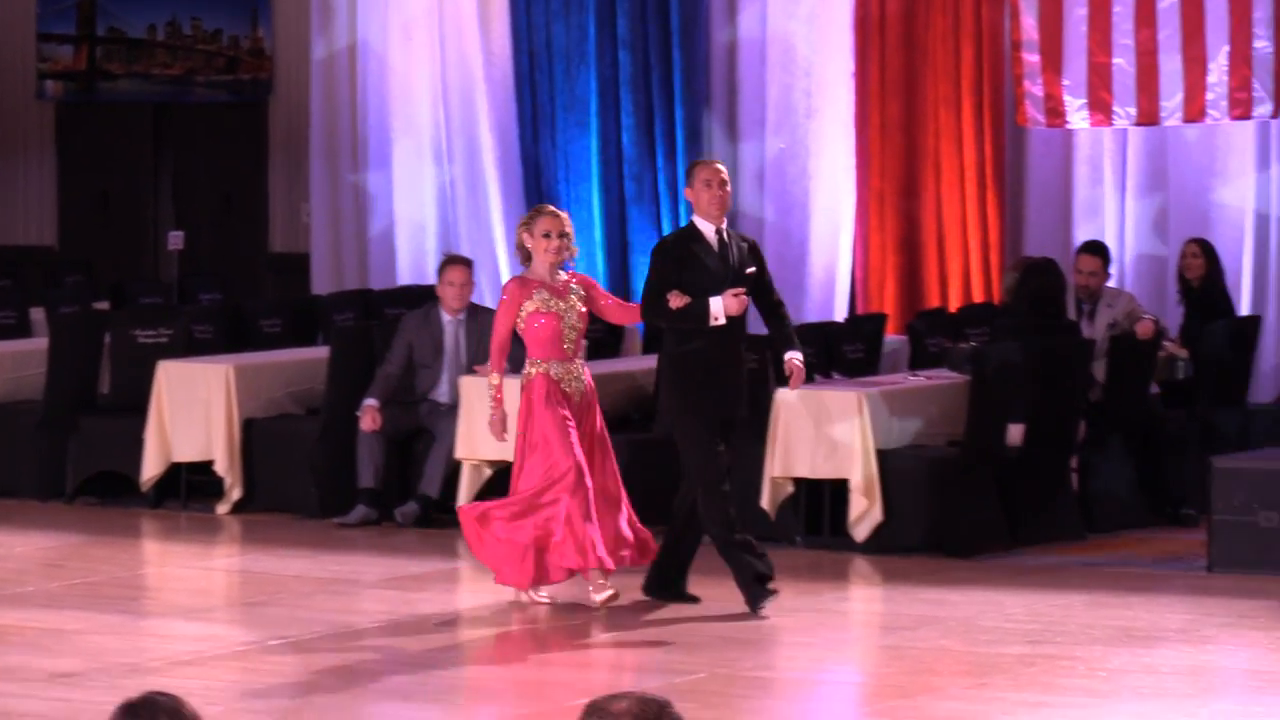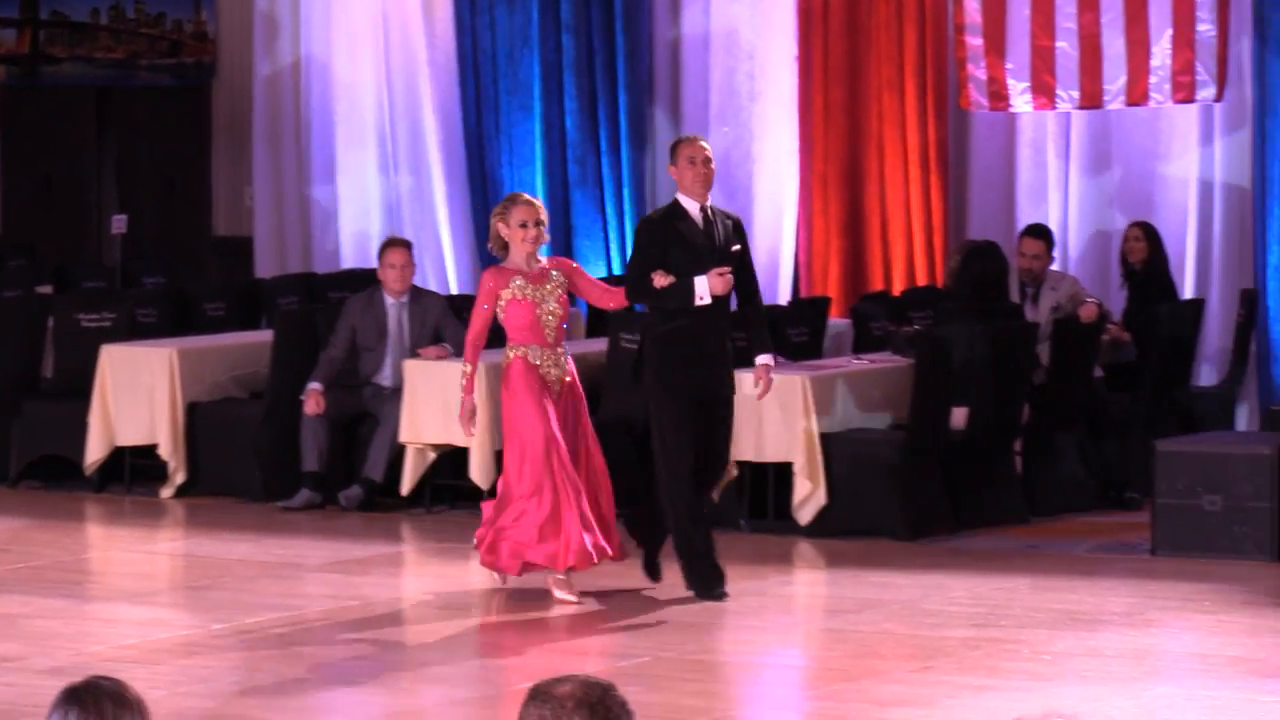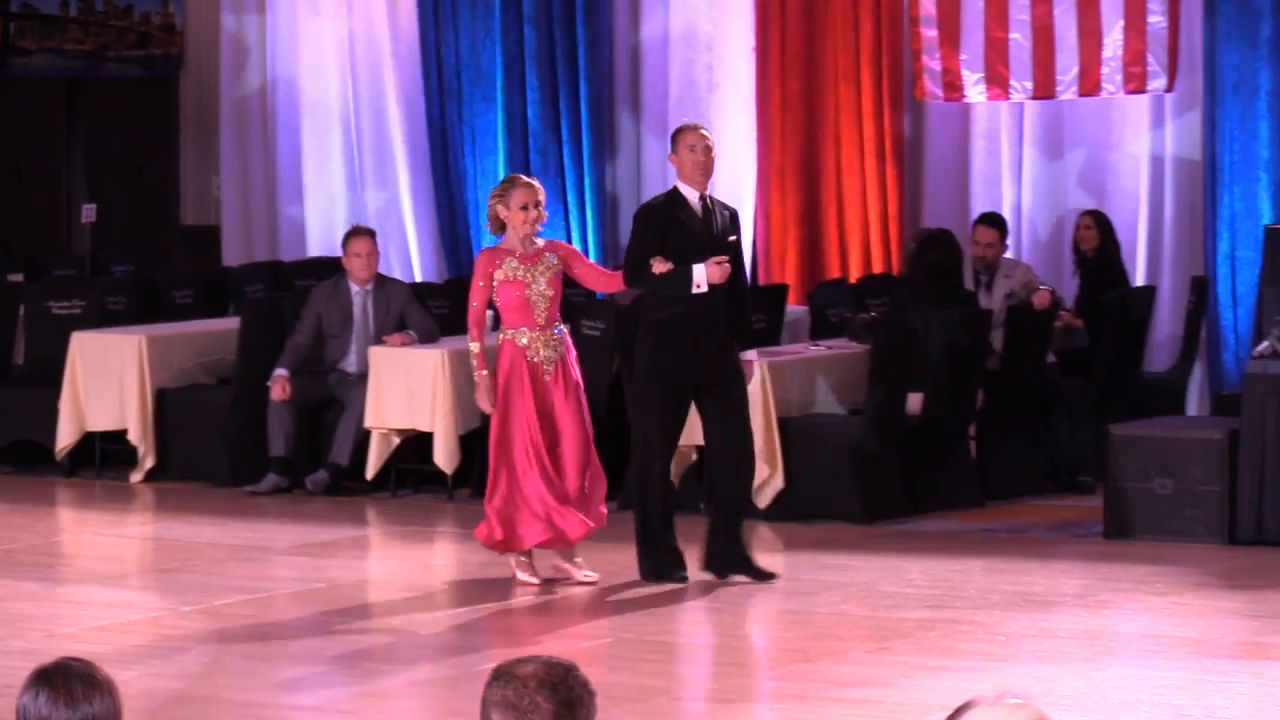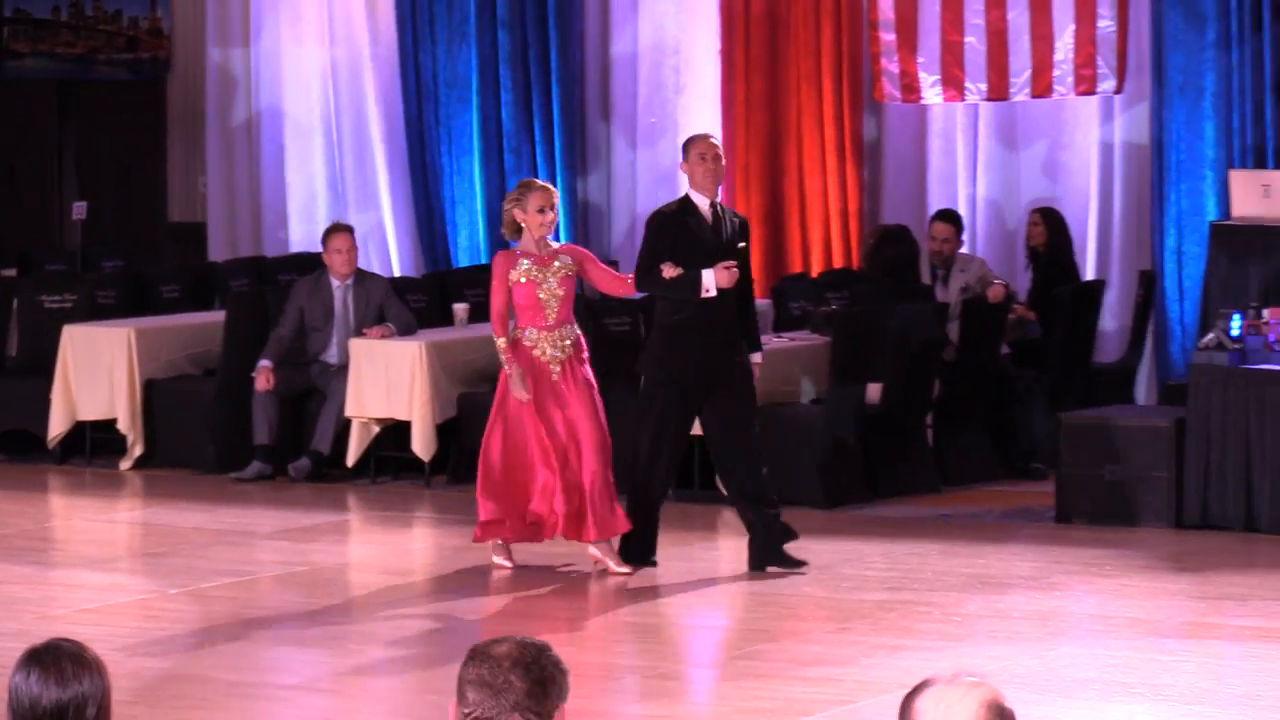
dt=0.2s
person 1, frame 1
left shoulder: (746, 247)
right shoulder: (672, 249)
left elbow: (771, 305)
right elbow: (652, 311)
left wrist: (791, 351)
right wrist: (715, 308)
left hip: (730, 382)
right hip: (689, 383)
left knee: (701, 484)
right knee: (711, 482)
right ankle: (753, 579)
person 1, frame 2
left shoulder: (731, 225)
right shoulder: (656, 226)
left elbow: (749, 293)
right elbow: (636, 290)
left wrist: (762, 352)
right wrist: (700, 287)
left hip: (716, 362)
right hip: (672, 363)
left knee: (713, 463)
right knee: (681, 467)
left ankle: (651, 529)
right ankle: (701, 569)
person 1, frame 3
left shoulder: (727, 216)
right shoulder: (653, 213)
left elbow: (738, 288)
right elbow: (633, 276)
left wrist: (745, 349)
right wrist: (696, 276)
left hip: (717, 352)
right hip: (666, 352)
left knee: (734, 448)
right knee: (656, 454)
left ankle: (726, 549)
right ankle: (658, 557)
person 1, frame 4
left shoulder: (737, 223)
right shoulder: (666, 219)
left elbow: (745, 293)
right elbow: (646, 281)
left wrist: (753, 350)
right wrist: (706, 281)
left hip: (726, 355)
right hip: (678, 353)
left knee: (742, 446)
right knee: (659, 448)
left ankle: (769, 543)
right ankle: (636, 542)
person 2, frame 1
left shoulder: (579, 284)
right shoulder: (518, 290)
left elbow: (623, 314)
right elbow: (498, 349)
left wrist: (666, 304)
right wrist: (496, 405)
left hip: (582, 389)
right hip: (544, 391)
right knee: (569, 477)
right ankle: (594, 575)
person 2, frame 2
left shoulder: (562, 269)
right shoulder: (495, 278)
left elbow: (608, 297)
right elbow: (475, 339)
left wrist: (651, 285)
right wrist: (468, 396)
left hip: (564, 377)
right hip: (524, 379)
left knee: (569, 469)
right knee: (546, 470)
left ankle: (503, 538)
right ankle: (557, 570)
person 2, frame 3
left shoulder: (558, 252)
right shoulder: (490, 259)
left elbow: (605, 281)
right elbow: (475, 320)
left wrist: (649, 270)
right wrist: (482, 376)
left hip: (559, 357)
right hip: (516, 361)
left knee: (573, 449)
right knee: (523, 456)
left ankle: (565, 548)
right ankle: (520, 553)
person 2, frame 4
left shoulder: (572, 255)
right shoulder: (507, 261)
left elbow: (618, 286)
right elbow: (499, 319)
right wrist: (512, 368)
left hip: (572, 357)
right hip: (530, 360)
left knee: (588, 446)
right knee: (515, 450)
left ankle: (600, 542)
right ankle: (501, 536)
person 3, frame 1
left shoulder: (488, 320)
right shoulder: (414, 321)
right elbow: (392, 369)
right wrist: (371, 403)
left hip: (460, 408)
right hip: (418, 405)
left knee: (455, 427)
right knee: (370, 420)
left ankle: (421, 503)
right ankle: (368, 503)
person 3, frame 2
left shoulder: (433, 303)
right shoulder: (357, 305)
left elbow: (462, 340)
right elbow: (335, 352)
left wrist: (444, 348)
right wrist: (315, 386)
left hip: (404, 392)
right hip: (360, 388)
left knee: (398, 410)
right knee: (314, 404)
left ankle: (365, 486)
right ankle: (312, 487)
person 3, frame 3
left shoulder: (397, 291)
right shoulder: (323, 293)
left elbow: (430, 330)
right elbow: (301, 339)
left wrist: (409, 335)
right wrist: (281, 373)
left hip: (369, 378)
right hip: (327, 375)
left knee: (364, 395)
right knee: (281, 390)
left ankle: (331, 470)
right ankle: (279, 472)
person 3, frame 4
left shoulder: (376, 285)
right shoulder: (305, 288)
left elbow: (409, 323)
right elbow: (283, 332)
left wrist: (388, 328)
right wrist: (265, 364)
left hip: (349, 369)
right hip: (309, 366)
left knee: (344, 386)
right knee: (266, 381)
left ankle: (313, 458)
right ankle: (263, 460)
